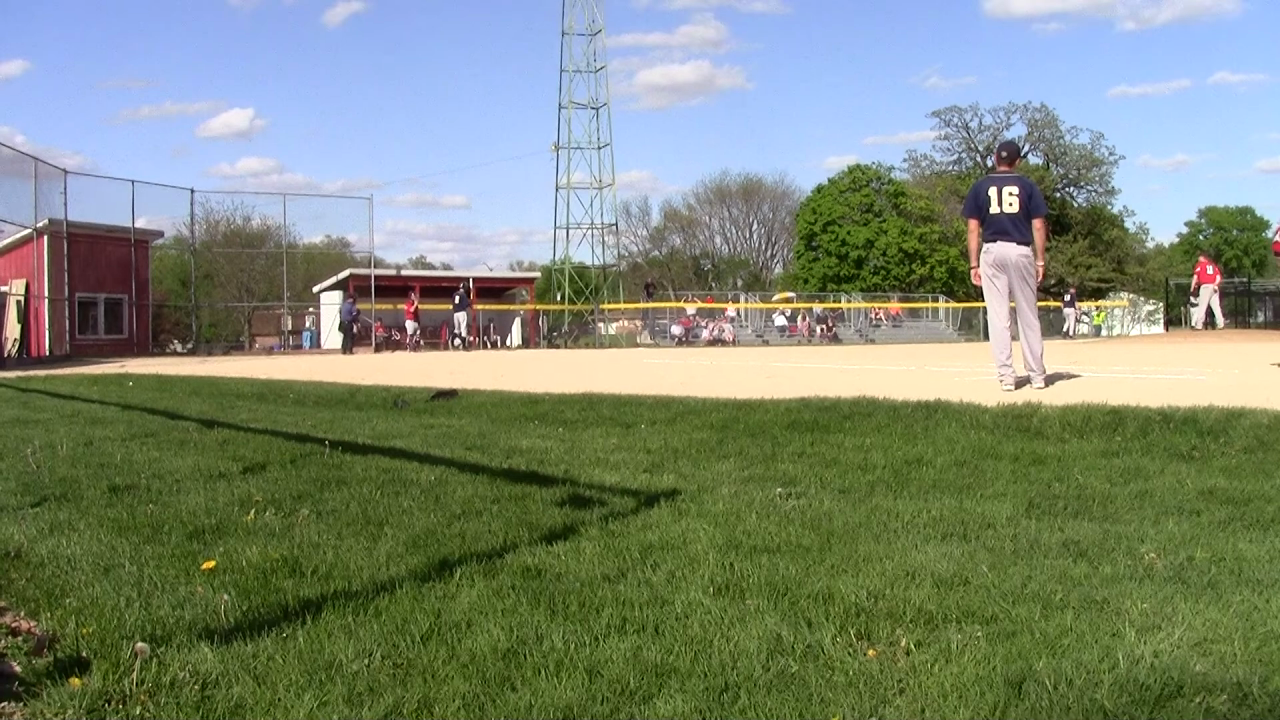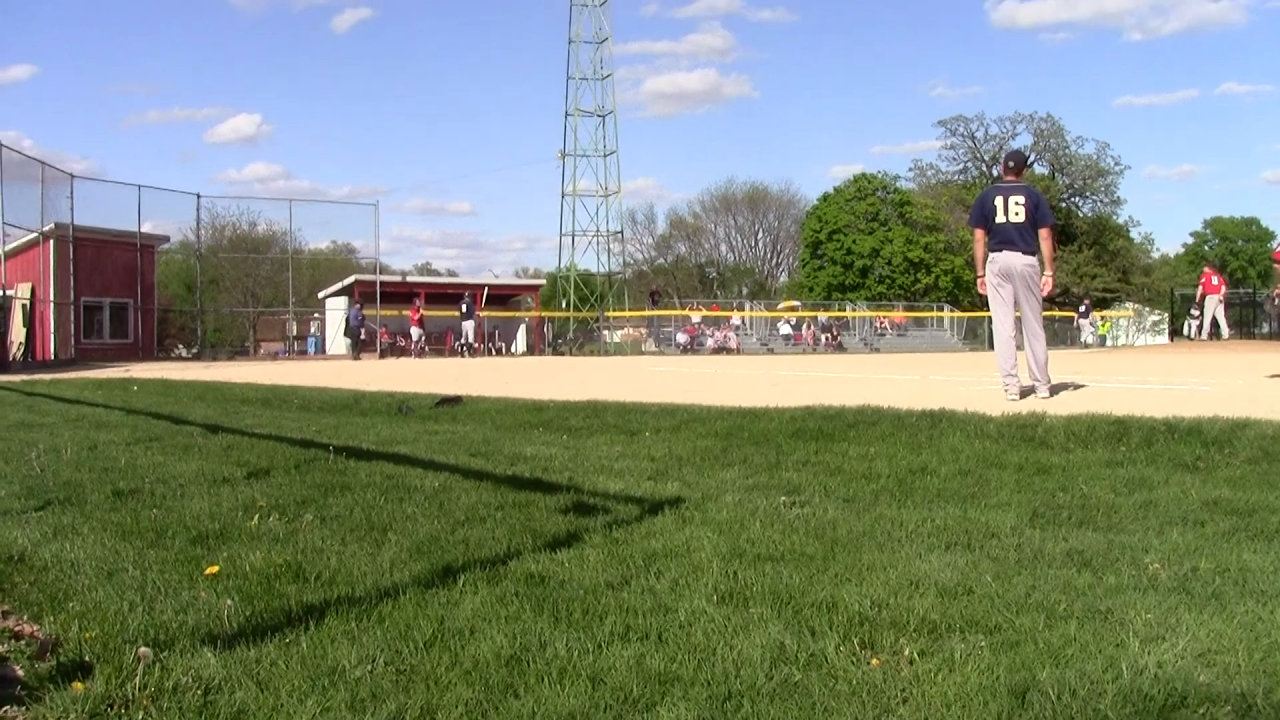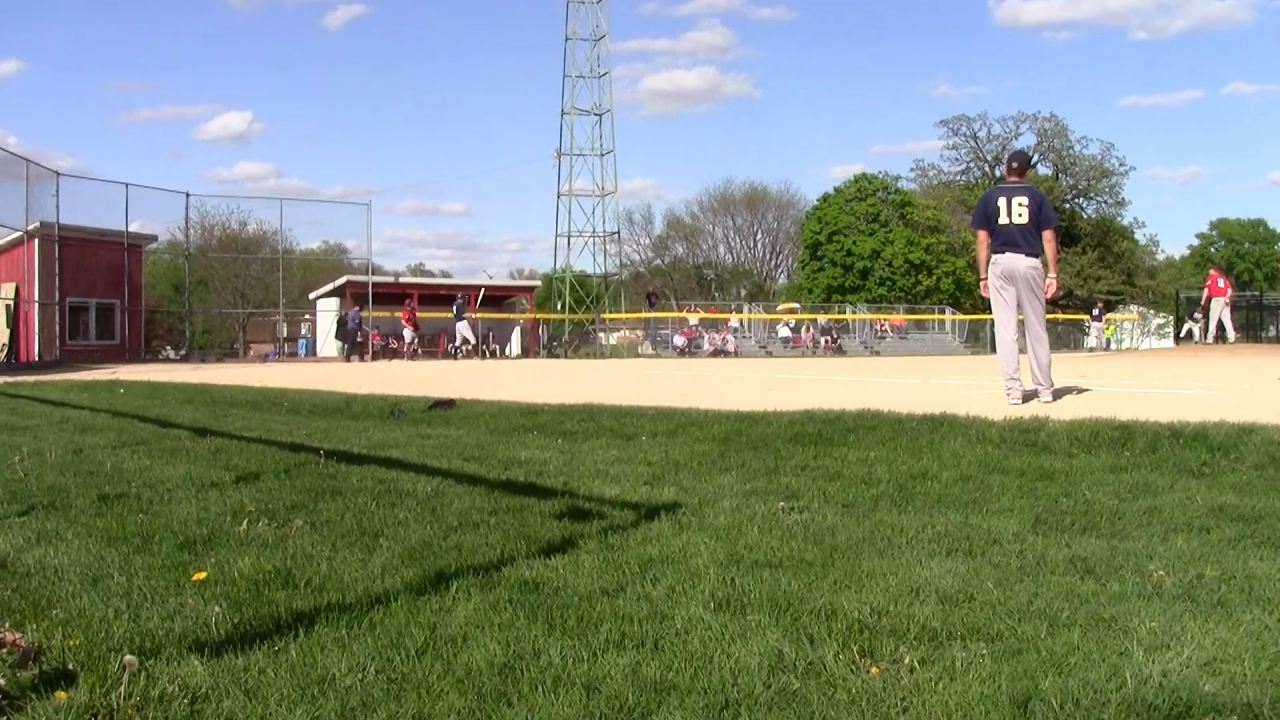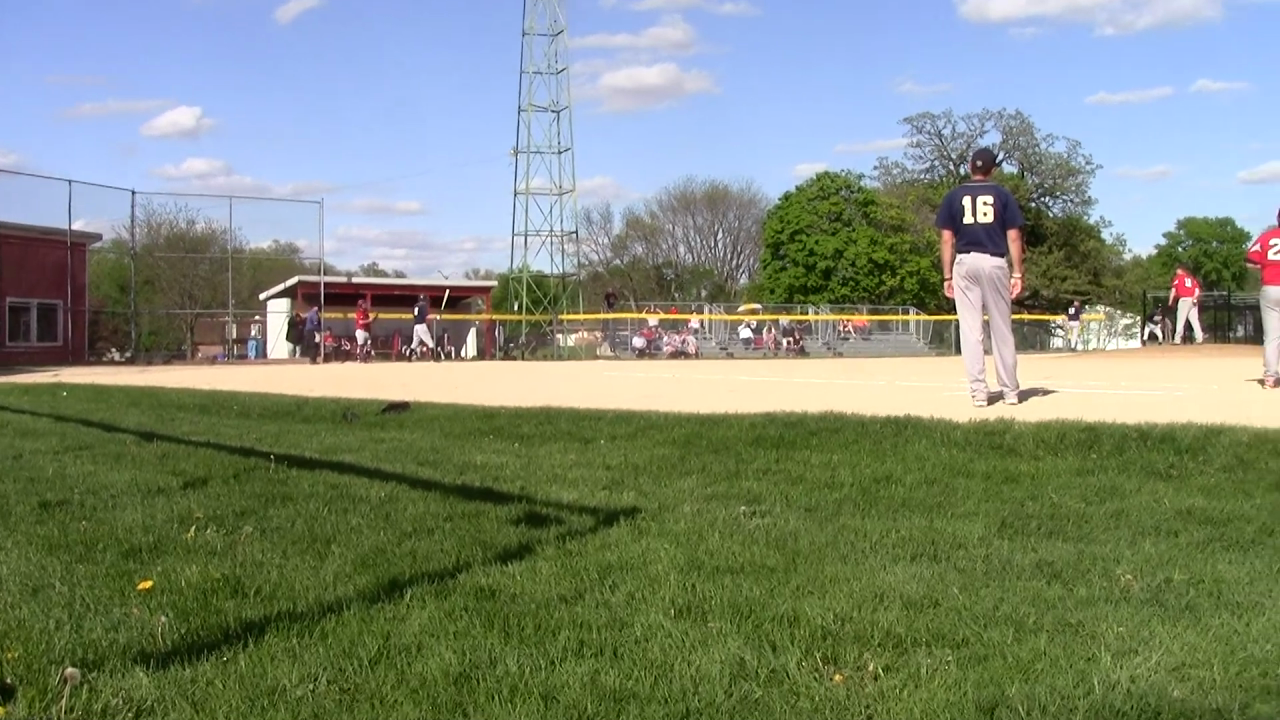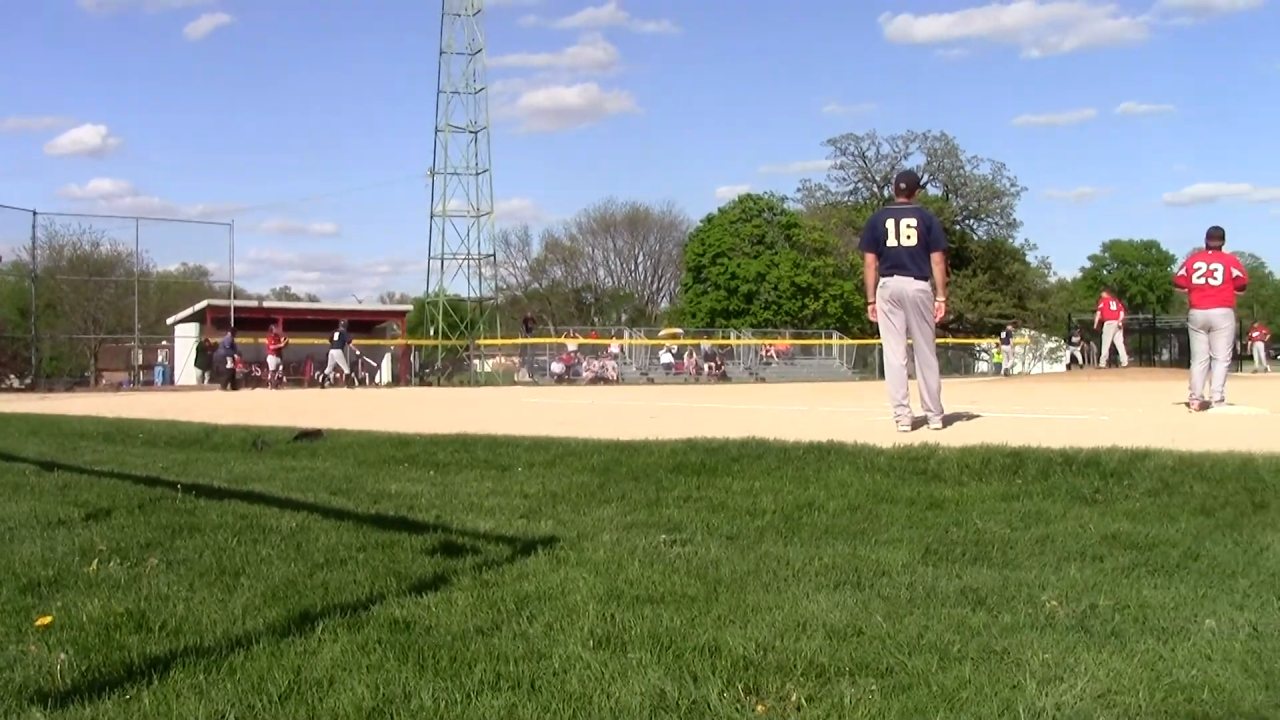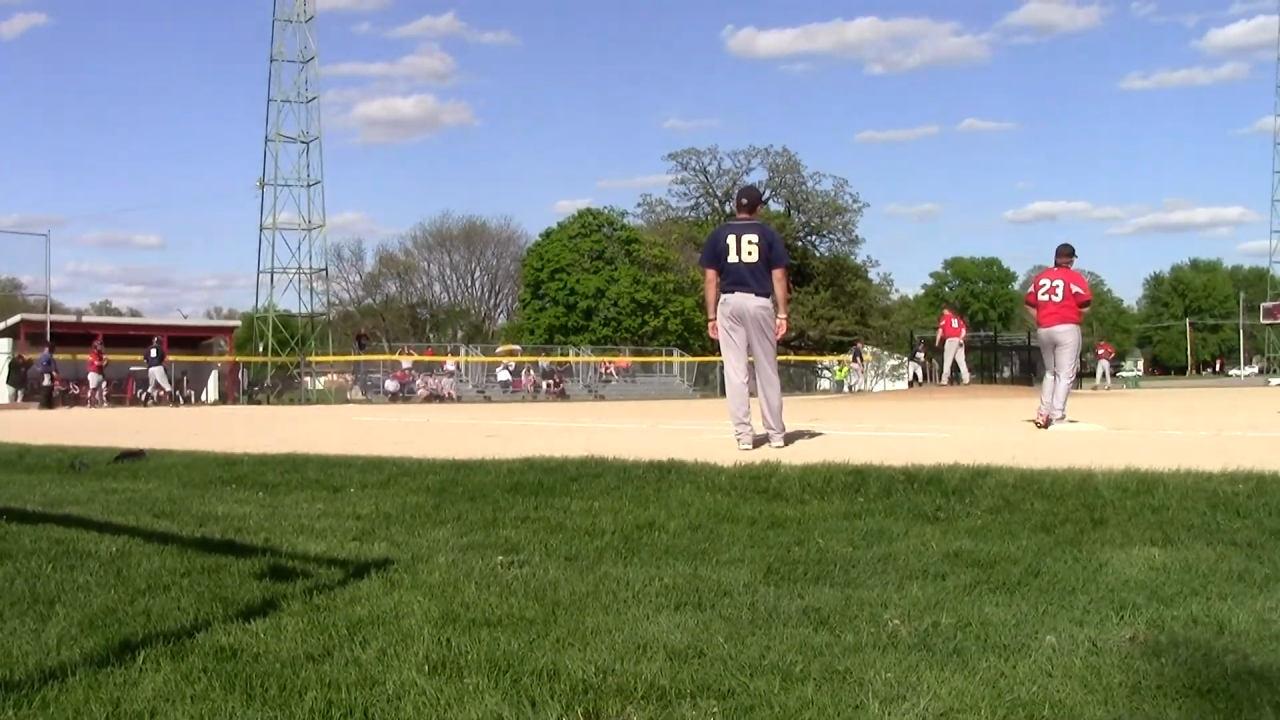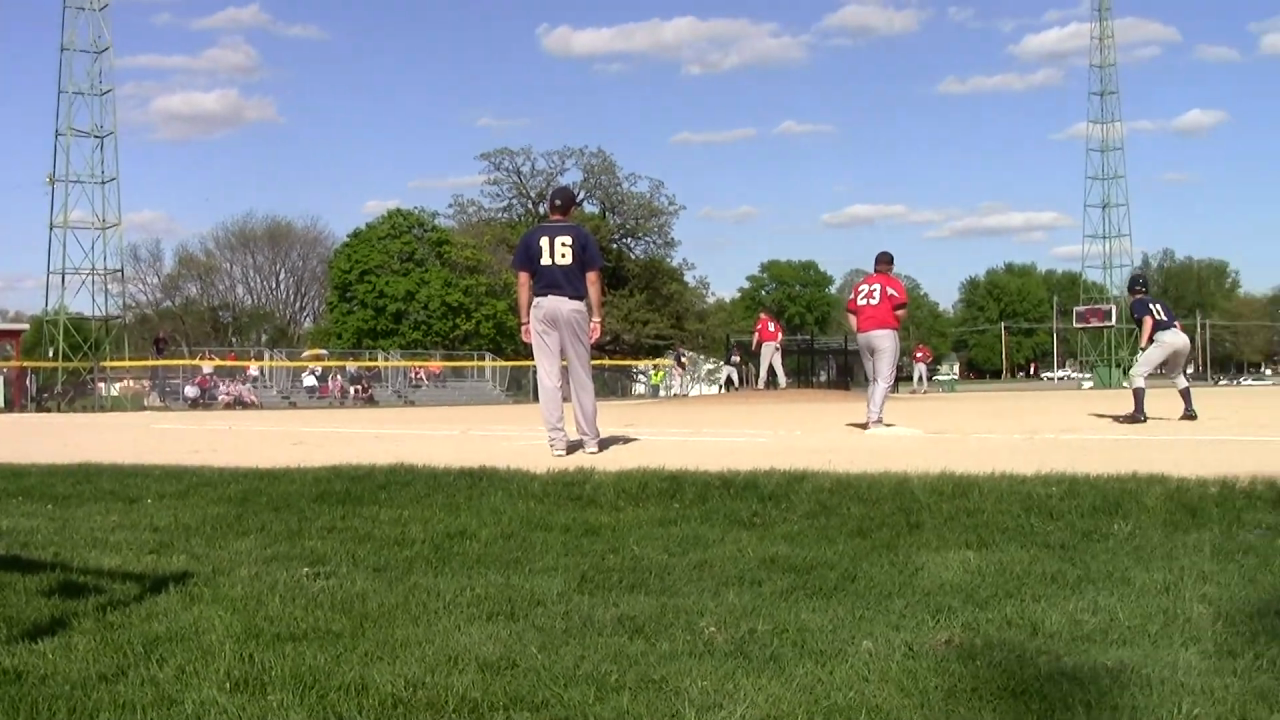
dt=0.4s
person 1, frame 1
left shoulder: (980, 187)
right shoulder: (1027, 186)
left elbow: (973, 229)
right elbow: (1038, 226)
left wrist: (974, 264)
right wrist: (1040, 261)
left hip: (992, 252)
right hip: (1021, 252)
left knee: (998, 316)
right knee: (1028, 315)
left ankle: (1006, 375)
right ankle: (1037, 374)
person 1, frame 2
left shoulder: (986, 196)
right shoulder: (1034, 196)
left elbow: (979, 238)
right elbow: (1045, 236)
left wrist: (980, 273)
right wrist: (1048, 271)
left hip: (997, 262)
right hip: (1026, 262)
left knee: (1003, 326)
right knee: (1033, 325)
left ankle: (1011, 385)
right ankle: (1041, 385)
person 1, frame 3
left shoulder: (989, 197)
right shoulder: (1038, 196)
left elbow: (982, 239)
right elbow: (1049, 238)
left wrist: (983, 275)
right wrist: (1052, 273)
left hip: (1000, 264)
right hip: (1030, 264)
left knee: (1006, 328)
right knee: (1036, 328)
left ankle: (1013, 389)
right ankle: (1044, 388)
person 1, frame 4
left shoulder: (954, 196)
right shoulder: (1003, 195)
left elbow: (946, 239)
right elbow: (1014, 237)
left wrist: (947, 275)
right wrist: (1017, 273)
left hip: (965, 263)
right hip: (995, 264)
left knee: (970, 330)
right knee: (1002, 329)
left ankle: (978, 391)
right ankle: (1010, 390)
person 1, frame 5
left shoulder: (877, 219)
right shoulder: (926, 217)
left elbow: (870, 263)
right elbow: (937, 260)
left wrist: (871, 299)
right wrist: (941, 297)
left hip: (888, 287)
right hip: (919, 287)
left knee: (894, 354)
right knee: (926, 353)
left ankle: (902, 415)
right ankle: (934, 415)
person 1, frame 6
left shoulder: (718, 235)
right shoulder: (768, 233)
left elbow: (711, 279)
right elbow: (779, 277)
left wrist: (711, 316)
right wrist: (782, 313)
left hip: (729, 304)
right hip: (760, 304)
left knee: (735, 371)
right knee: (767, 371)
left ankle: (743, 434)
right ankle: (776, 433)
person 1, frame 7
left shoulder: (531, 237)
right shoulder: (582, 235)
left elbow: (523, 282)
right elbow: (593, 280)
left wrist: (524, 319)
right wrist: (596, 317)
left hip: (542, 307)
right hip: (573, 307)
left knee: (548, 376)
right knee: (581, 375)
left ankle: (557, 440)
right ankle: (590, 439)
